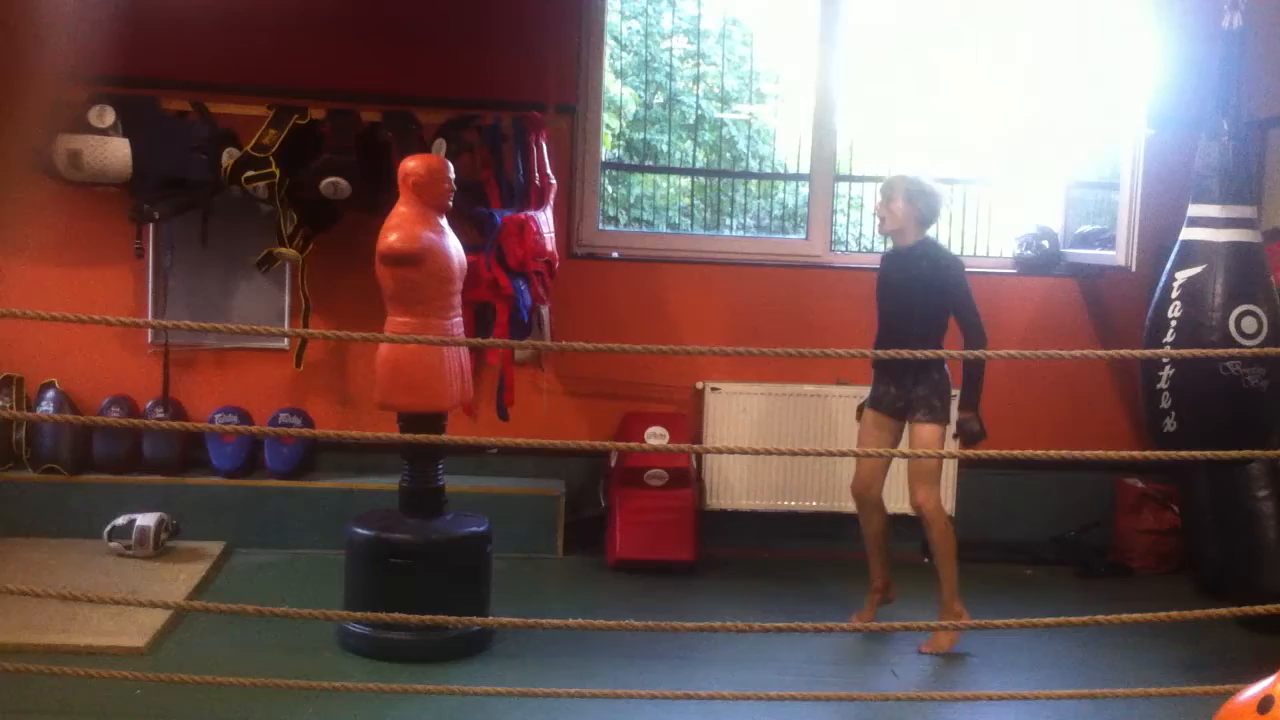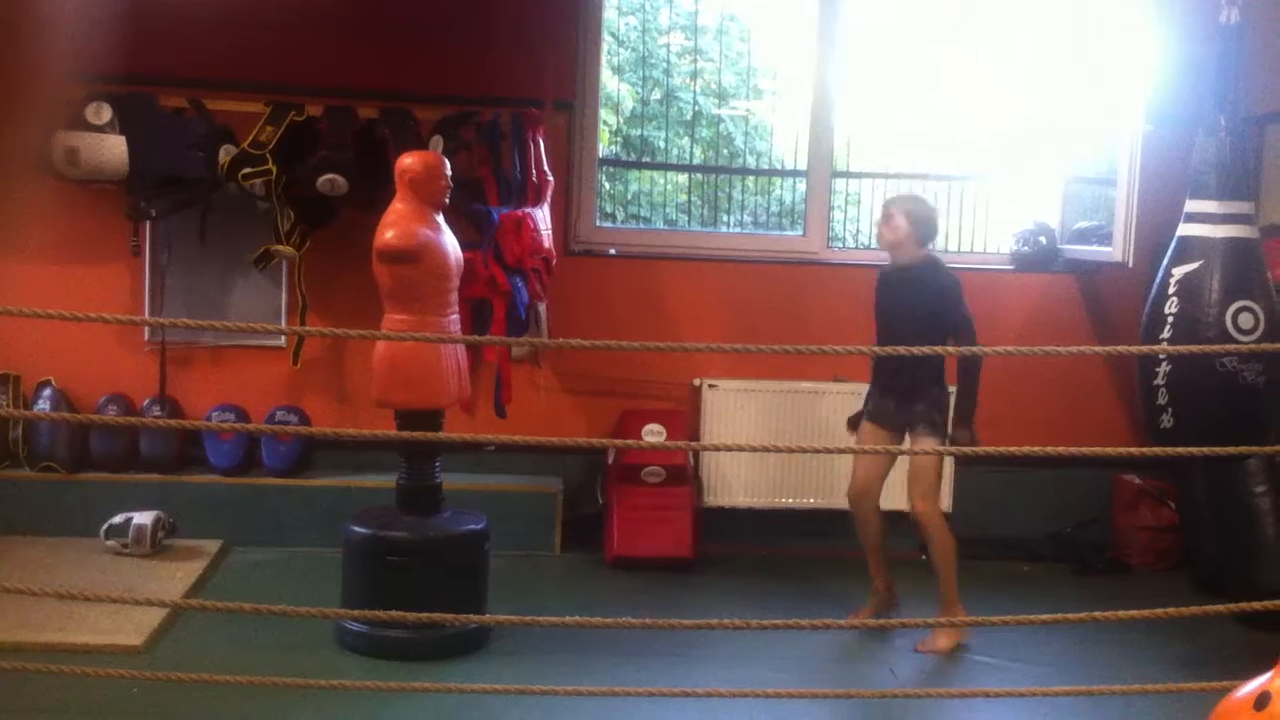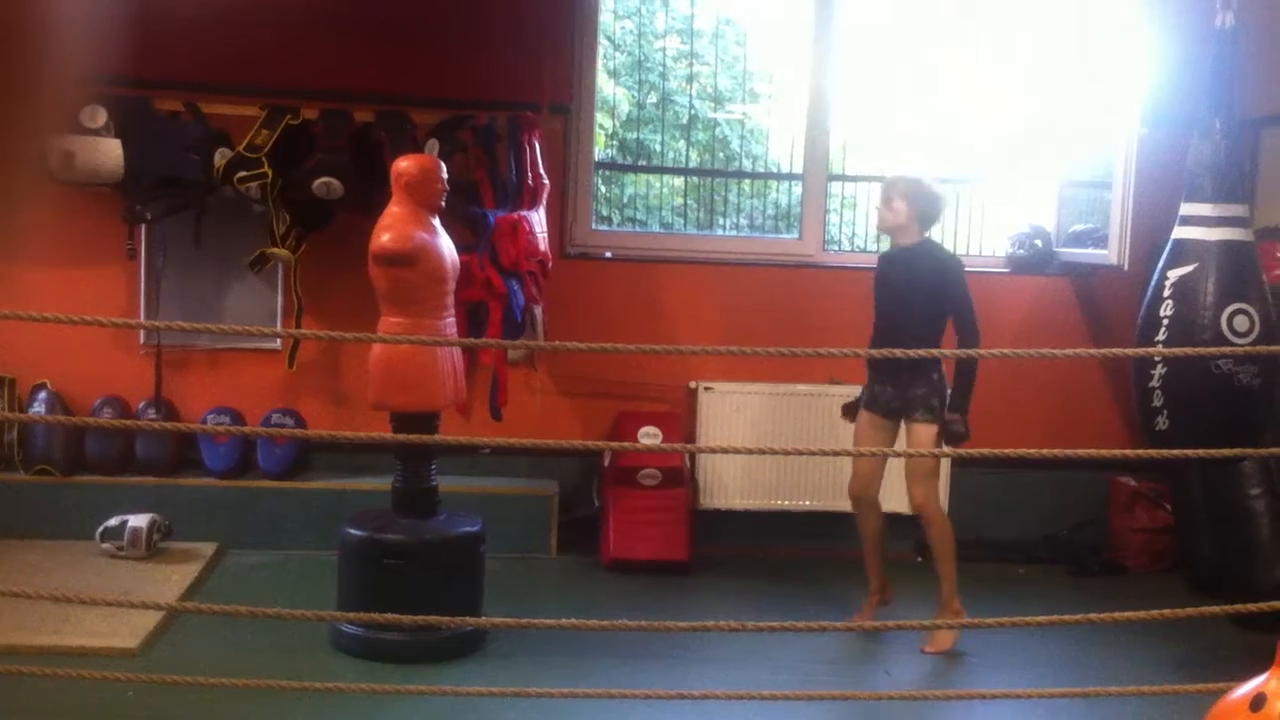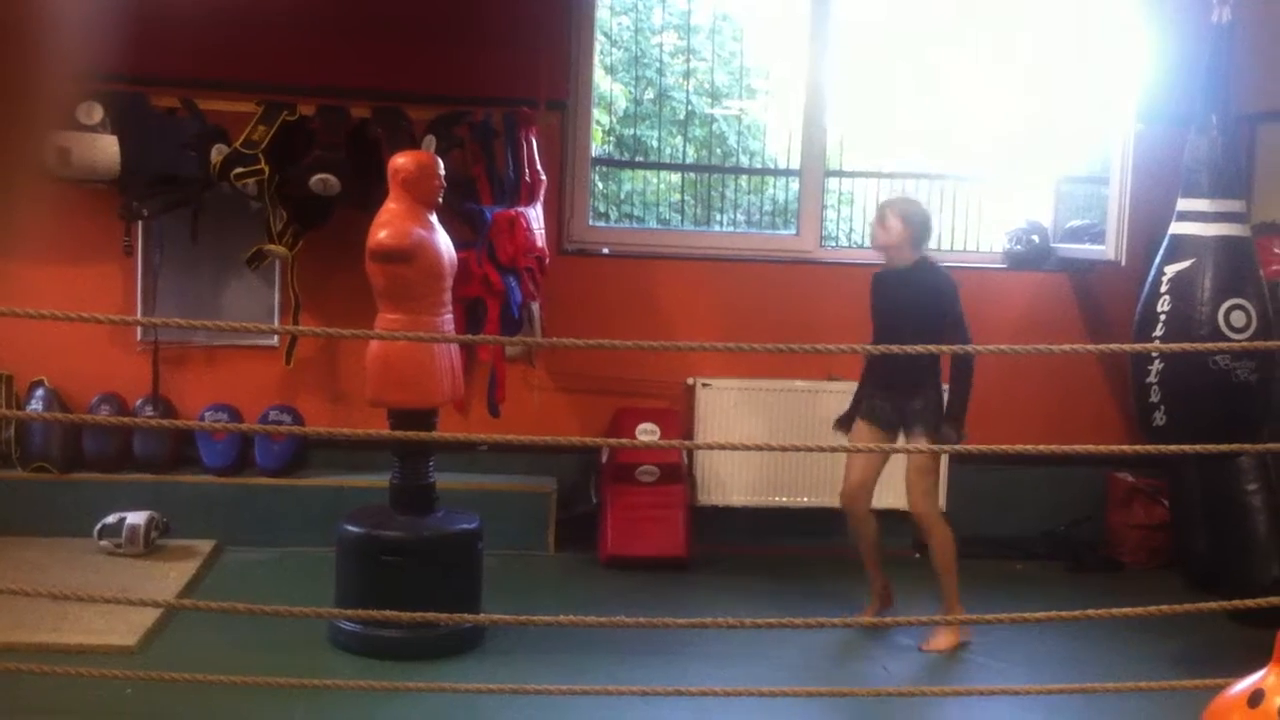
dt=0.2s
person 1, frame 1
left shoulder: (942, 264)
right shoulder: (889, 262)
left elbow: (974, 333)
left wrist: (970, 404)
right wrist: (874, 389)
left hip: (927, 385)
right hip: (888, 383)
left knee: (925, 500)
right knee: (865, 490)
left ankle: (952, 612)
right ankle: (879, 586)
person 1, frame 2
left shoulder: (940, 279)
right shoulder: (888, 275)
left elbow: (968, 350)
left wrist: (963, 419)
right wrist: (868, 403)
left hip: (926, 399)
right hip: (885, 395)
left knee: (924, 509)
right knee: (860, 496)
left ankle: (954, 617)
right ankle: (881, 591)
person 1, frame 3
left shoulder: (941, 263)
right shoulder: (886, 262)
left elbow: (968, 335)
left wrist: (958, 405)
right wrist: (863, 394)
left hip: (923, 386)
right hip: (883, 383)
left knee: (923, 502)
right knee: (861, 491)
left ankle: (951, 610)
right ankle: (878, 590)
person 1, frame 4
left shoulder: (936, 279)
right shoulder: (881, 278)
left elbow: (961, 351)
left wrist: (953, 420)
right wrist: (857, 404)
left hip: (921, 399)
right hip: (878, 396)
left knee: (923, 510)
right knee: (854, 498)
left ankle: (954, 618)
right ankle: (879, 590)
